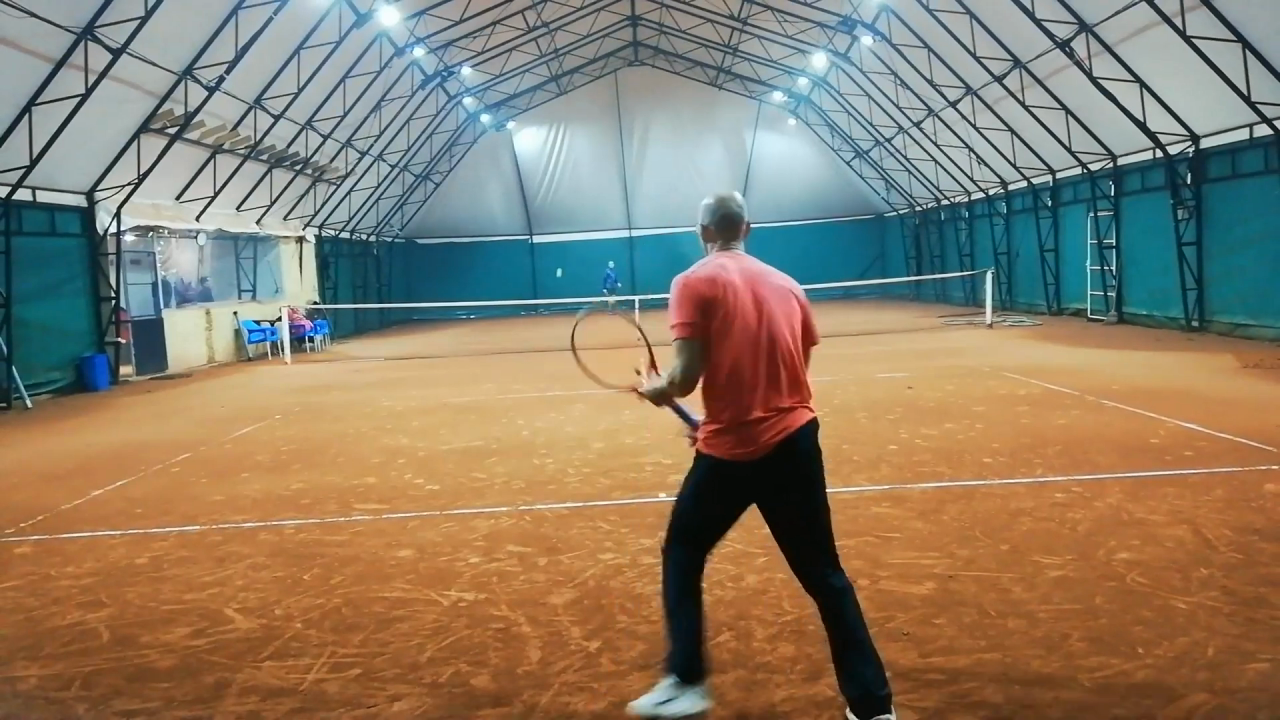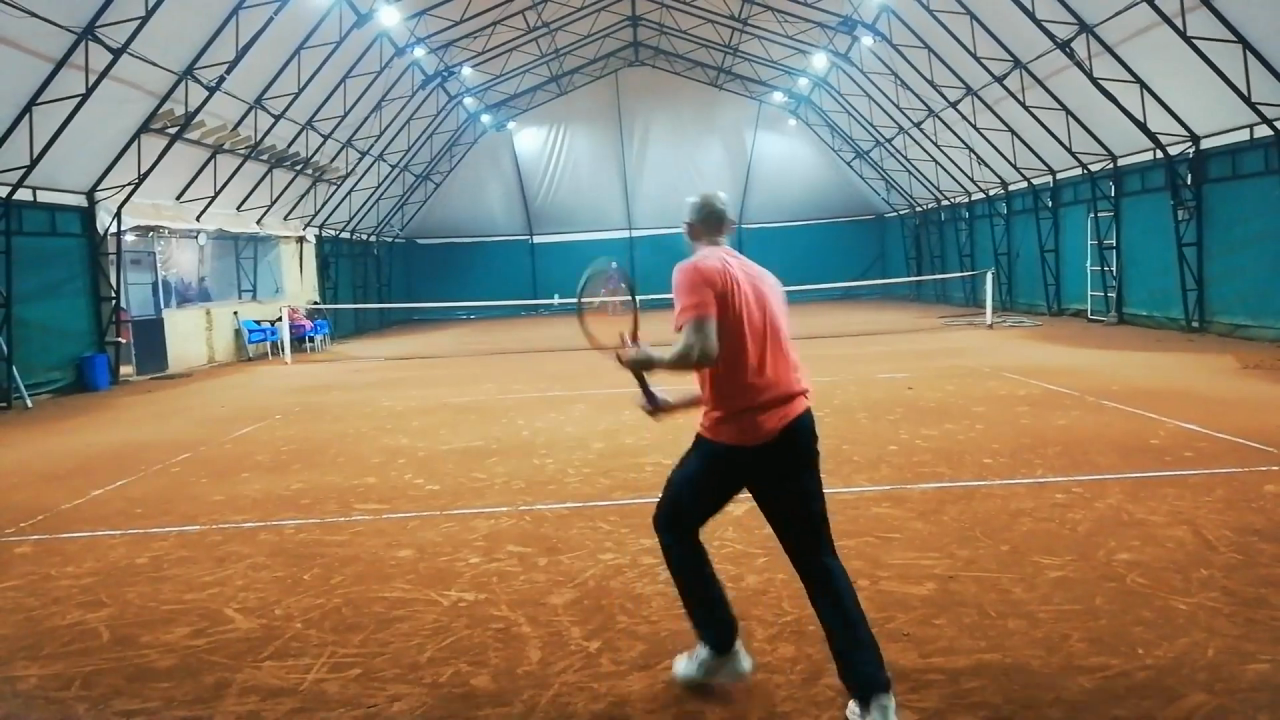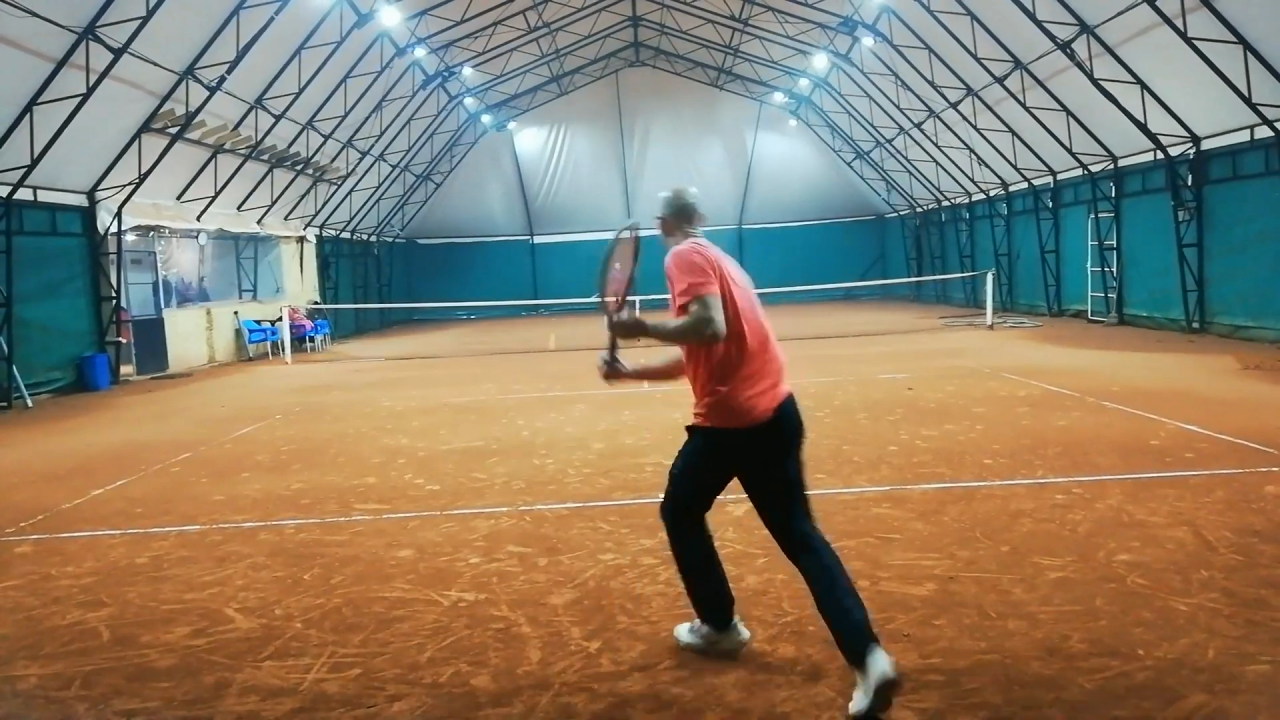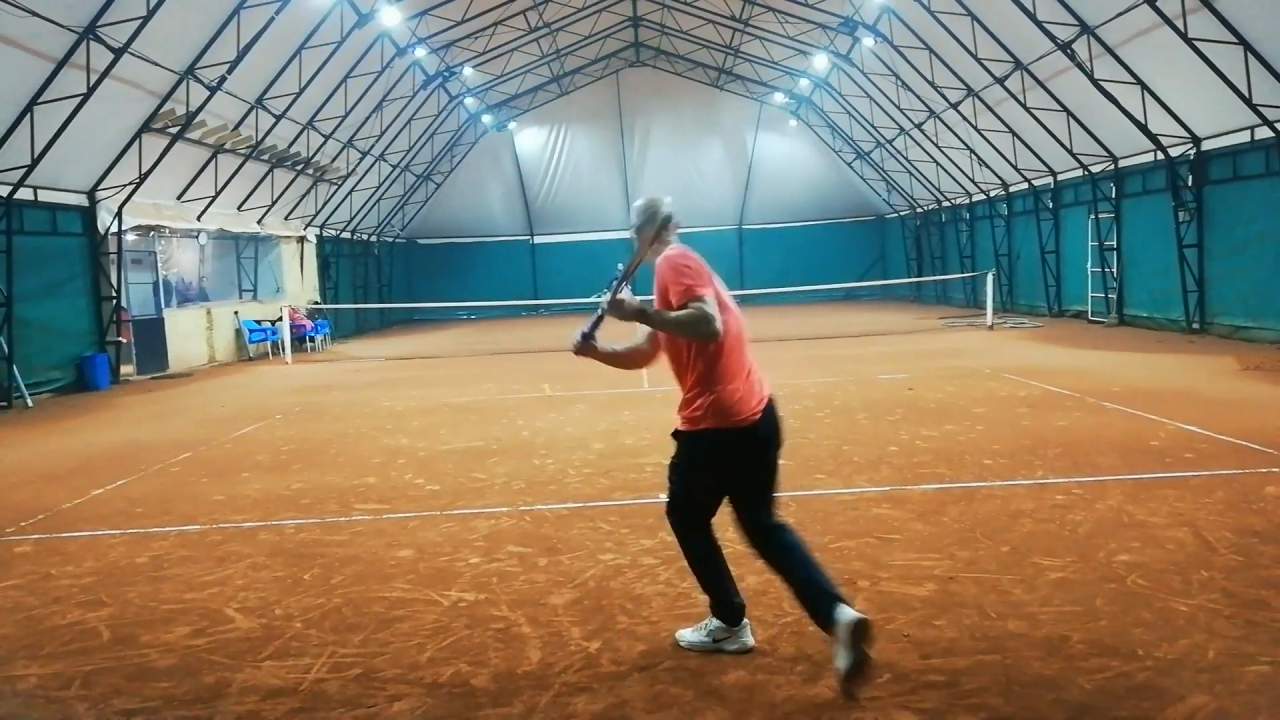
dt=0.1s
person 1, frame 1
left shoulder: (693, 283)
right shoulder: (787, 286)
left elbow: (687, 377)
left wrist: (656, 391)
left hip: (727, 450)
right hip: (794, 442)
left knee: (680, 558)
right knee: (825, 577)
person 1, frame 2
left shoulder: (695, 271)
right shoulder: (765, 277)
left elbow: (704, 353)
left wrist: (650, 360)
right wrist: (678, 401)
left hip: (733, 434)
right hip: (793, 427)
left knee: (673, 523)
right knee: (818, 560)
left ankle: (720, 650)
person 1, frame 3
left shoulder: (683, 258)
right shoulder: (724, 262)
left elbow: (710, 329)
left wrist: (643, 328)
right wrist: (632, 372)
left hip: (726, 421)
right hip: (777, 411)
left knee: (680, 512)
right knee: (801, 537)
left ankle: (720, 625)
right ankle: (868, 658)
person 1, frame 4
left shoulder: (673, 264)
right shoulder: (684, 263)
left elbow: (709, 327)
right elbow: (642, 354)
left wrist: (643, 313)
right wrist: (597, 350)
left hip: (716, 423)
right hip: (754, 412)
left knee: (686, 517)
right knee: (762, 526)
left ankle: (729, 624)
right ankle: (837, 615)
